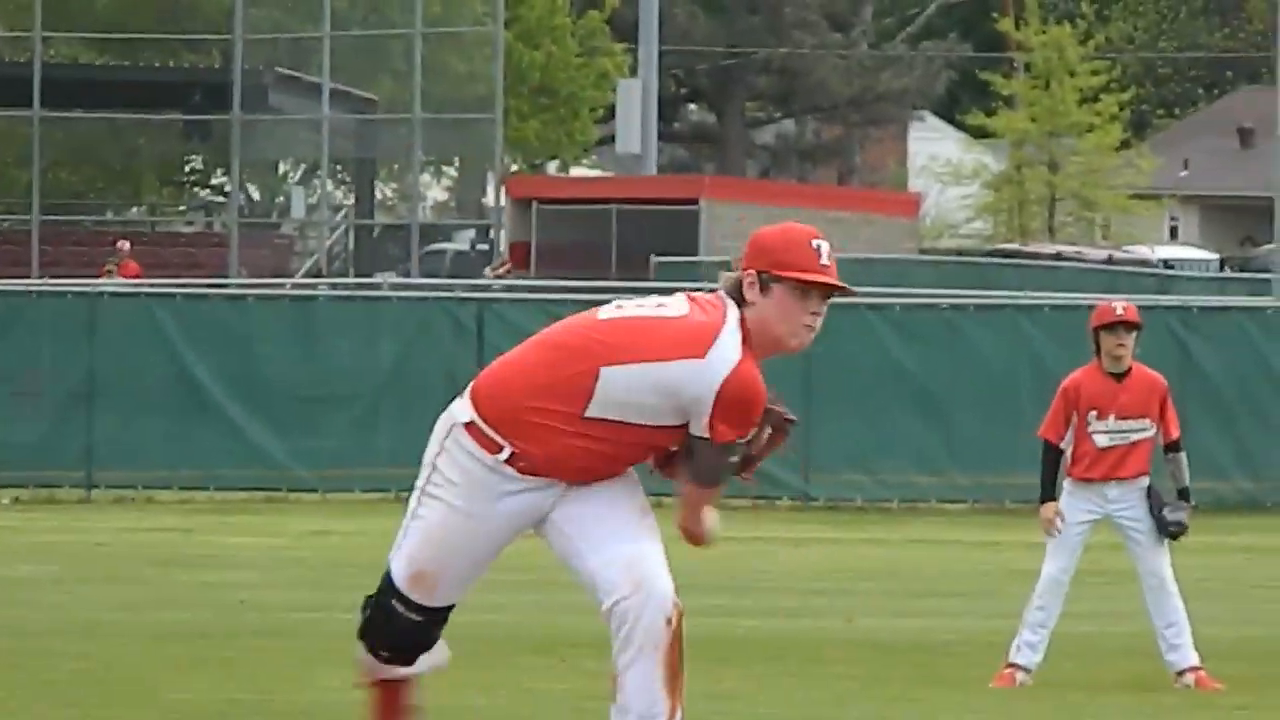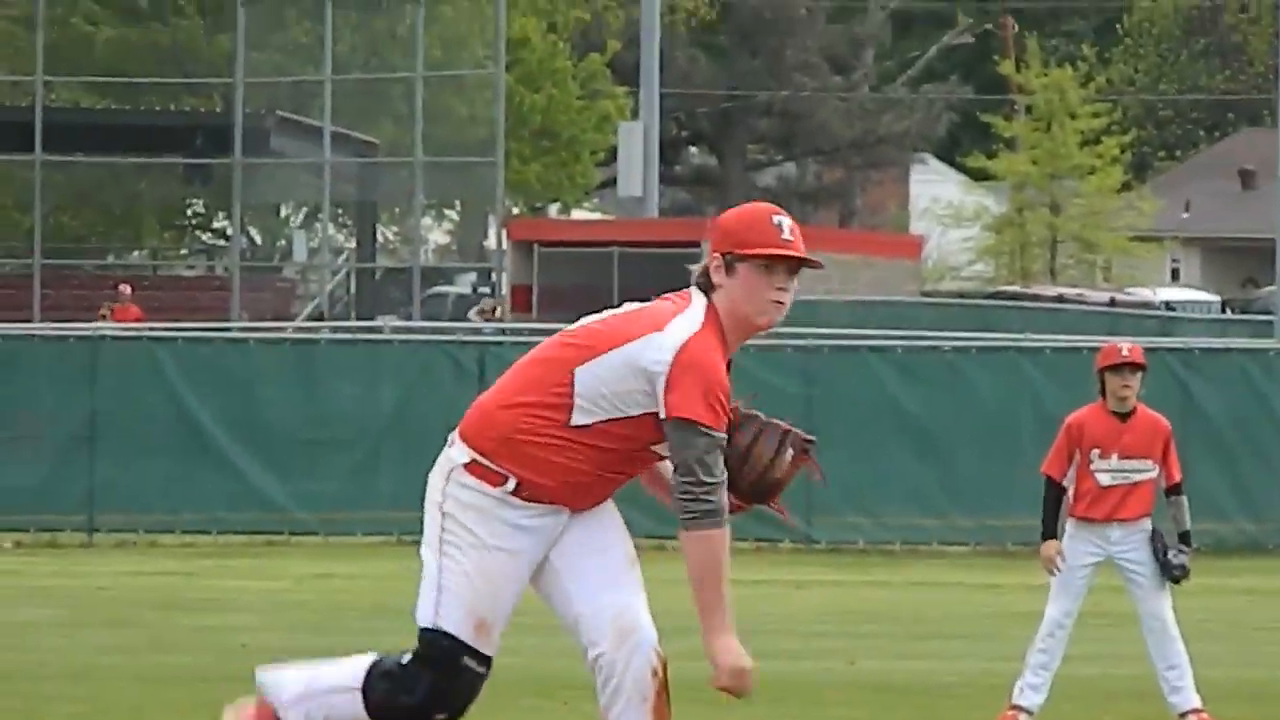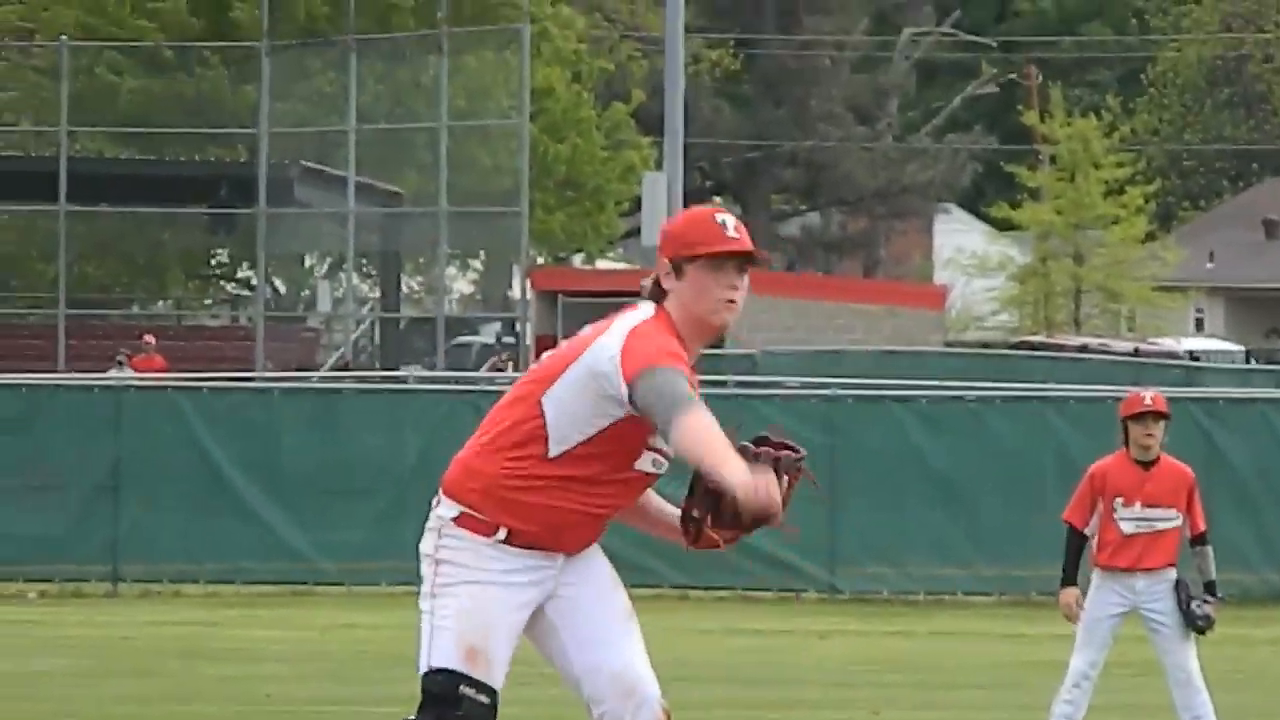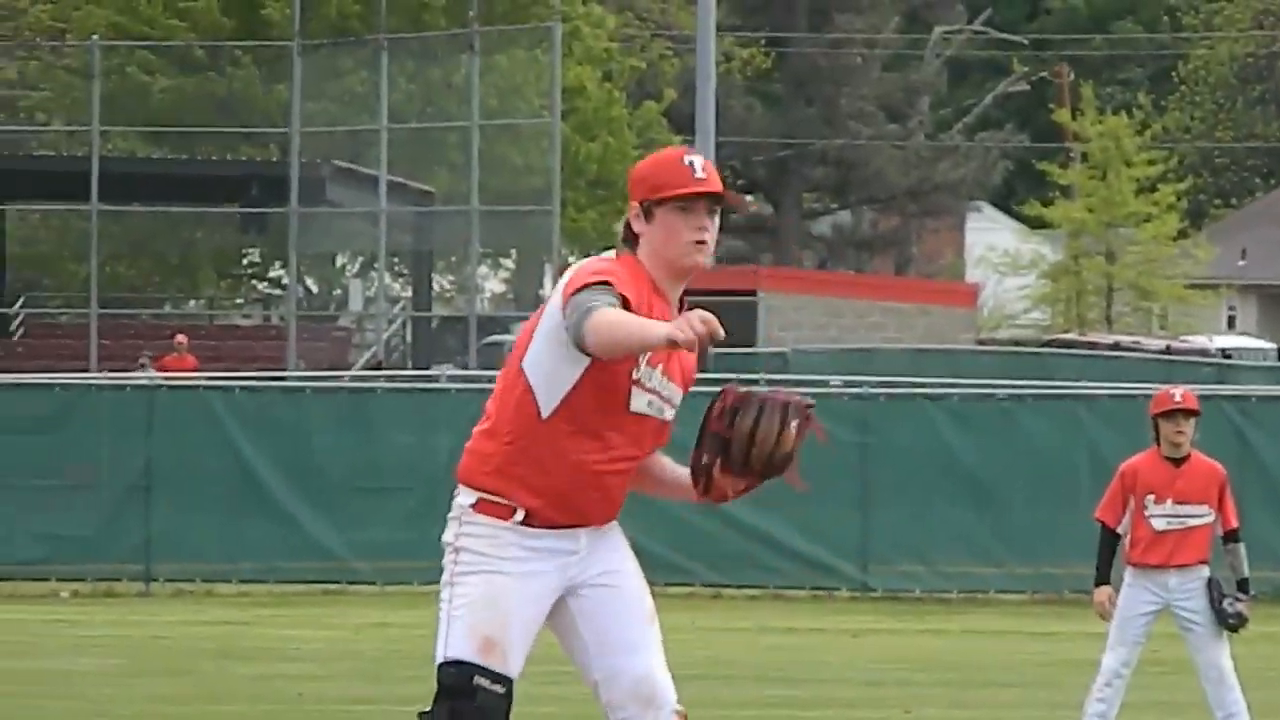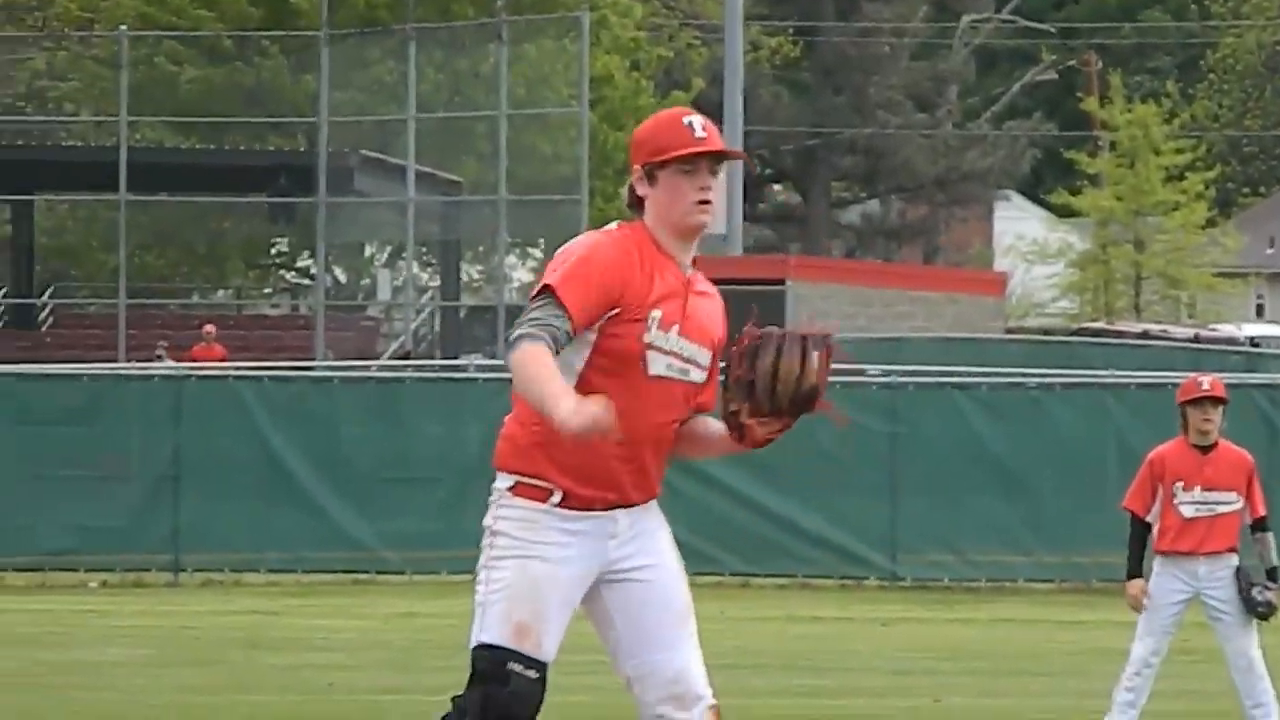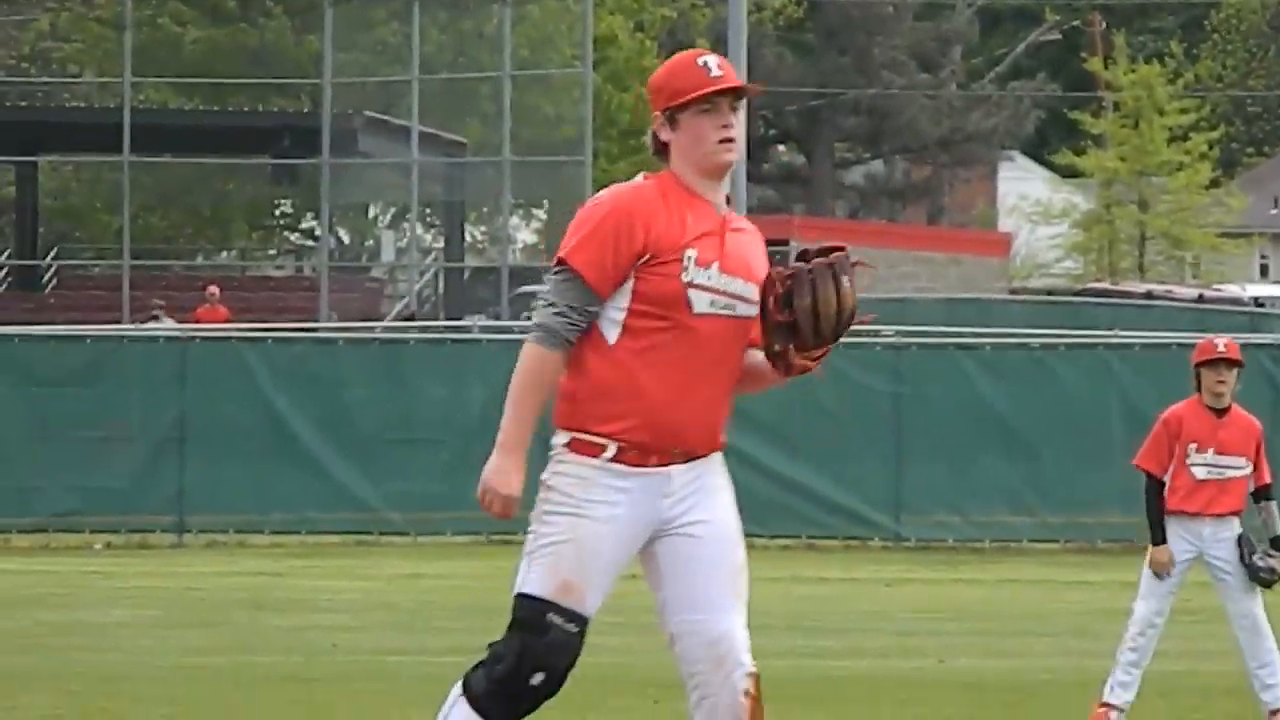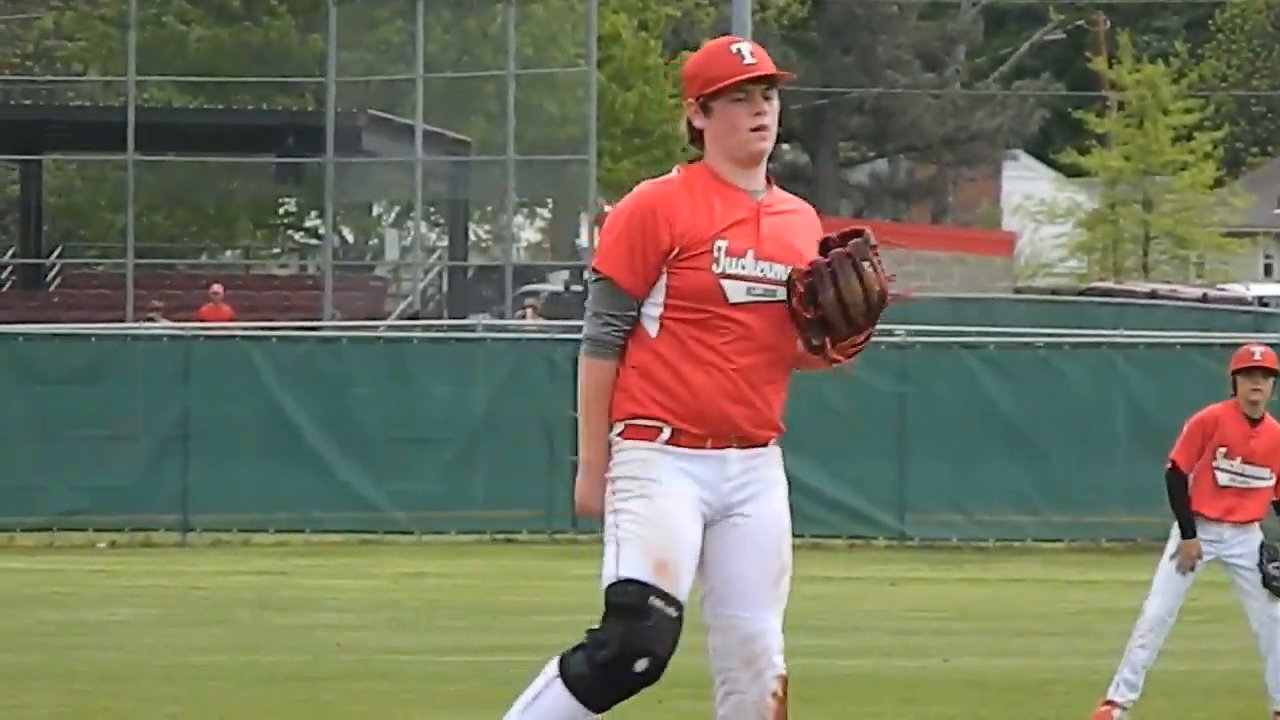
dt=0.2s
person 1, frame 1
left shoulder: (702, 319)
right shoulder: (737, 380)
right elbow: (705, 474)
right wrist: (691, 517)
right hip: (490, 455)
left knee: (649, 604)
right knee: (405, 625)
right ankle: (389, 667)
person 1, frame 2
left shoulder: (686, 321)
right shoulder: (697, 350)
right elbow: (698, 501)
left wrist: (708, 464)
right wrist: (719, 633)
left hip: (576, 505)
right hip: (488, 490)
left knee: (632, 649)
person 1, frame 3
left shoulder: (667, 357)
right shoulder: (642, 336)
right elbow: (679, 414)
left wrist: (688, 529)
right wrist: (740, 477)
left hip: (568, 555)
right hip: (480, 542)
person 1, frame 4
left shoulder: (678, 345)
right shoulder: (602, 279)
right elbow: (595, 327)
left wrist: (698, 487)
right wrist: (672, 331)
left hip: (594, 539)
right hip: (500, 531)
person 1, frame 5
left shoulder: (709, 305)
right shoulder: (602, 255)
right elbow: (528, 344)
left wrist: (741, 435)
right wrist: (565, 408)
left hip: (635, 523)
right hip: (541, 517)
person 1, frame 6
left shoulder: (749, 242)
right shoulder: (626, 209)
right elbow: (552, 328)
right wrist: (509, 451)
left hip: (698, 479)
right hip: (601, 473)
left knee: (724, 665)
right knee: (533, 658)
person 1, frame 7
left shoulder: (803, 222)
right shoulder: (655, 206)
left elbow: (800, 349)
right elbow: (601, 339)
right wrist: (593, 465)
left hip: (757, 467)
right hip: (663, 459)
left knee: (756, 658)
right knee: (635, 641)
person 2, frame 1
left shoulder: (1154, 384)
right shoulder: (1075, 385)
left elbow: (1172, 443)
right elbow: (1053, 442)
left wrist: (1183, 496)
right wrist: (1047, 498)
left hip: (1134, 492)
right hip: (1081, 492)
left knee: (1160, 578)
right knee: (1053, 577)
left ankle: (1187, 666)
right ankle: (1019, 663)
person 2, frame 2
left shoulder: (1158, 427)
right shoulder: (1078, 423)
left elbow: (1173, 485)
right elbow: (1054, 480)
left wrist: (1184, 540)
right wrist: (1048, 537)
left hip: (1136, 534)
right hip: (1084, 533)
left knee: (1161, 620)
right knee: (1056, 618)
person 2, frame 3
left shoulder: (1182, 476)
right shoulder: (1102, 472)
left elbow: (1198, 535)
right elbow: (1077, 529)
left wrist: (1209, 591)
right wrist: (1068, 584)
left hip: (1161, 584)
right hip: (1109, 583)
left knee: (1185, 671)
right knee: (1082, 670)
person 2, frame 4
left shoulder: (1214, 473)
right shoulder: (1133, 470)
left elbow: (1231, 532)
right elbow: (1110, 528)
left wrist: (1242, 588)
right wrist: (1101, 583)
left hip: (1194, 581)
right hip: (1142, 581)
left knee: (1218, 669)
right knee: (1114, 667)
person 2, frame 5
left shoulder: (1242, 461)
right shoulder: (1161, 459)
right elbow: (1140, 520)
right wrist: (1133, 575)
left hip: (1223, 570)
right hip: (1171, 569)
left knee: (1247, 658)
right knee: (1144, 656)
person 2, frame 6
right shoulder: (1175, 418)
right elbow: (1152, 481)
right wrist: (1157, 541)
left hip: (1226, 532)
right hip: (1176, 529)
right knee: (1146, 618)
person 2, frame 7
right shoulder: (1209, 419)
right elbow: (1176, 476)
right wrist: (1188, 536)
left hip: (1245, 536)
right hip: (1197, 529)
right knee: (1156, 616)
